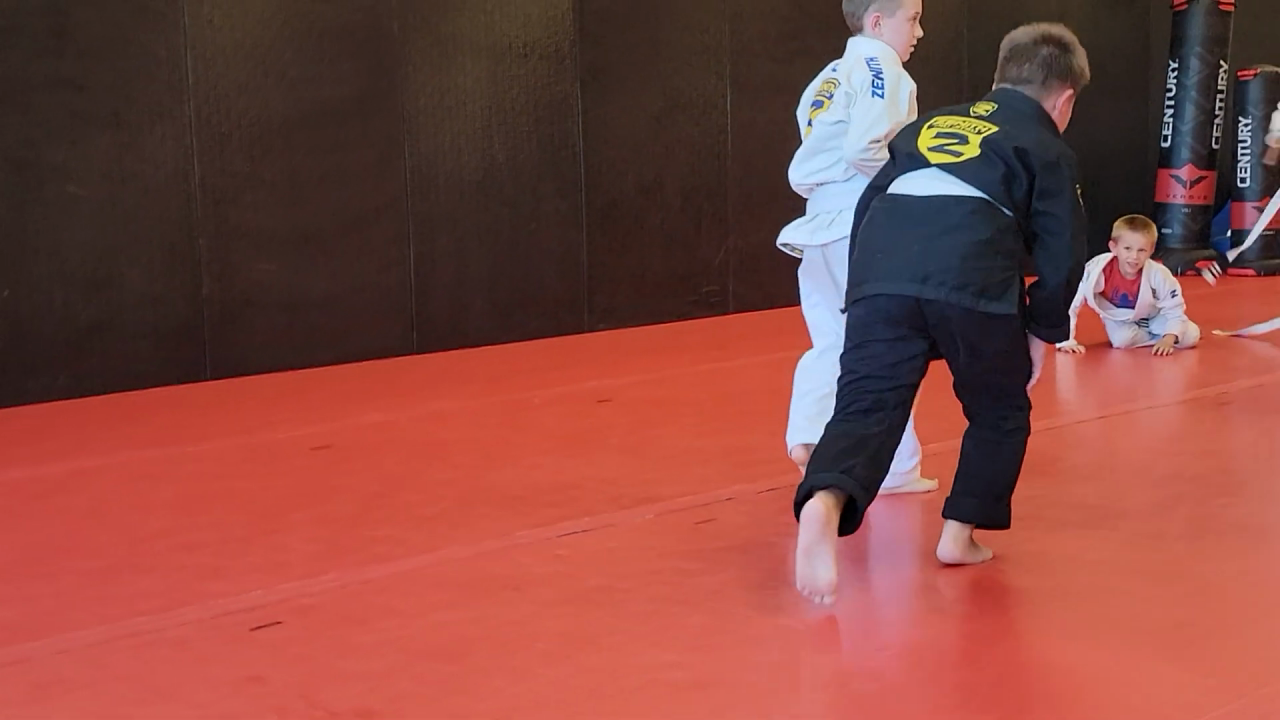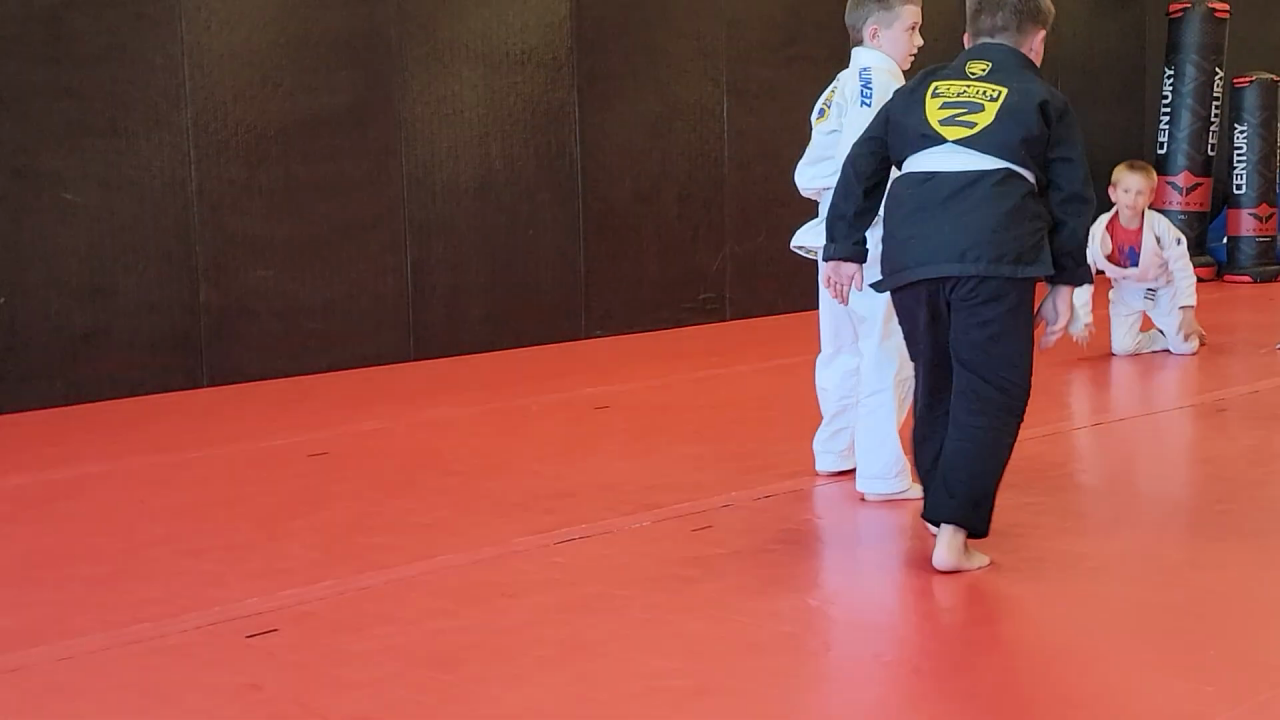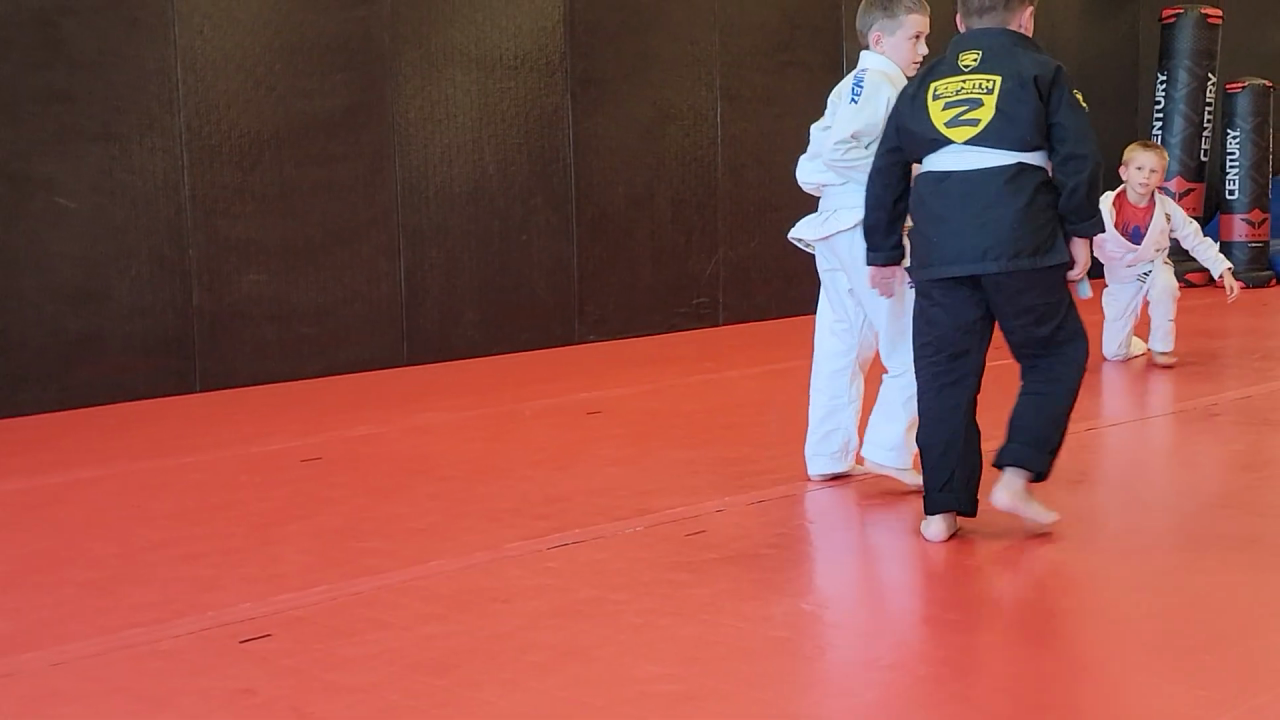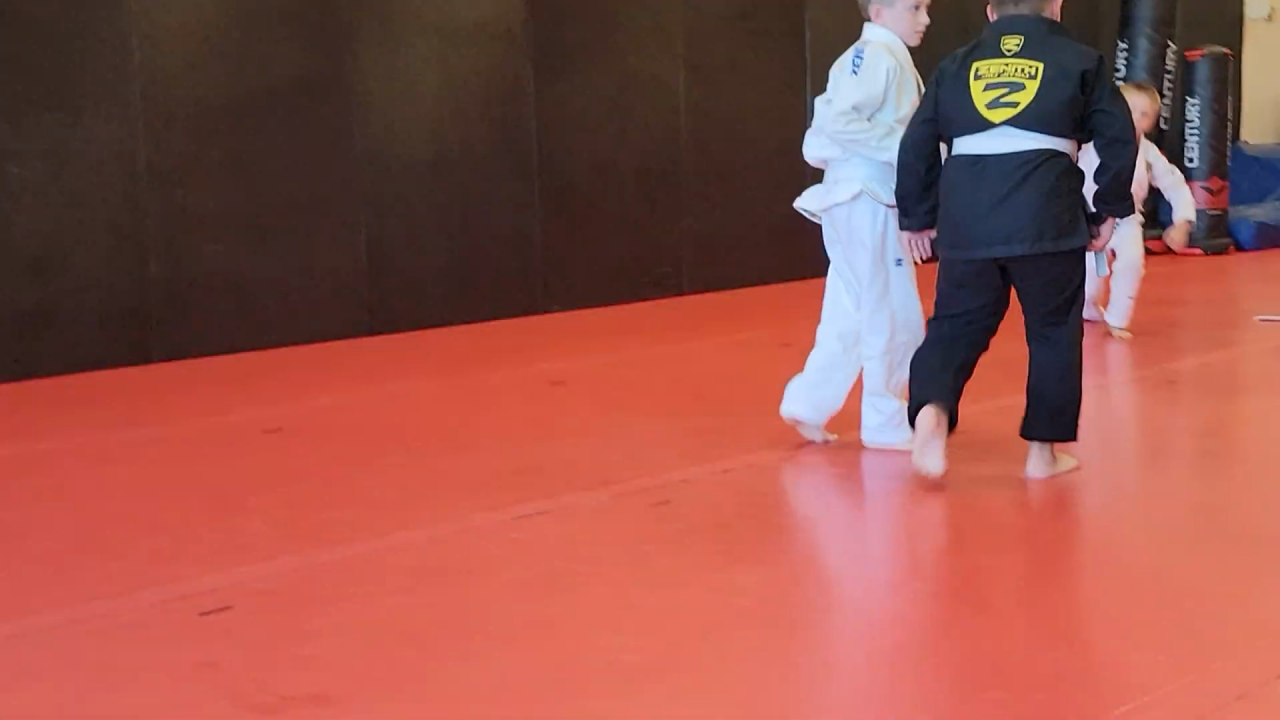
dt=0.3s
person 1, frame 1
left shoulder: (932, 122)
right shoulder: (1048, 150)
left elbow: (869, 201)
right elbow: (1061, 257)
left wrist: (872, 277)
right wrist: (1043, 331)
left hip: (881, 273)
right hip: (970, 279)
left knee: (868, 406)
right knee: (1000, 408)
left ankle: (823, 504)
right ankle: (960, 530)
person 1, frame 2
left shoulder: (919, 87)
right shoulder: (1045, 98)
left elbow: (861, 167)
right elbow: (1071, 195)
left wrist: (844, 248)
right wrist: (1066, 282)
left hip: (913, 250)
right hip: (995, 252)
left knee: (937, 386)
right knee: (992, 393)
left ankle: (946, 514)
right ankle: (953, 533)
person 1, frame 3
left shoulder: (923, 84)
right shoulder: (1042, 72)
left elbow: (885, 173)
right elbow: (1078, 157)
left wrist: (883, 251)
right wrist: (1080, 229)
left hip: (940, 248)
right hip: (1017, 242)
left knee: (945, 376)
right knee: (1056, 357)
left ankle: (941, 509)
right ankle: (1015, 479)
person 1, frame 4
left shoulder: (956, 64)
right shoulder: (1080, 58)
left elbow: (916, 143)
right elbow: (1117, 139)
left wrist: (917, 216)
right wrist: (1110, 208)
left hip: (967, 220)
right hip: (1045, 220)
left knee: (956, 323)
right knee: (1054, 330)
left ankle: (930, 412)
right ankle: (1043, 448)
person 2, frame 1
left shoulder: (829, 77)
right shoulder: (881, 72)
right elbow: (864, 150)
left hip: (822, 228)
left knee: (831, 345)
left ankle: (807, 436)
right ankle: (891, 468)
person 2, frame 2
left shoulder: (845, 83)
right shoulder: (879, 81)
right hip: (871, 232)
left knee: (844, 348)
right knee: (890, 356)
left ankle: (836, 452)
right ankle: (882, 475)
person 2, frame 3
left shoulder: (865, 84)
right shoulder: (877, 84)
left elbow: (824, 157)
right elbow: (837, 150)
left hip: (840, 231)
right hip: (867, 231)
left knee: (841, 347)
right knee: (914, 345)
left ankle: (829, 455)
right ankle: (888, 447)
person 2, frame 4
left shoulder: (887, 56)
right shoulder: (876, 55)
right elbow: (838, 123)
right wrist: (902, 147)
left hip: (861, 202)
right hip: (867, 204)
left knee: (851, 314)
right knee: (897, 318)
left ankle: (807, 404)
right ankle: (885, 424)
person 3, frame 1
left shoulder: (1158, 275)
right shoulder: (1096, 270)
left elbow: (1175, 312)
right elbow: (1069, 303)
left wrist: (1169, 338)
right wrist: (1066, 341)
left hip: (1153, 317)
right hip: (1118, 320)
left knee: (1191, 337)
right knee: (1121, 339)
right ankle: (1158, 337)
person 3, frame 2
left shoulder: (1161, 226)
right shoulder: (1100, 231)
left elbow: (1182, 269)
left wrist: (1188, 311)
right wrist: (1082, 318)
left hip: (1162, 290)
right hip: (1125, 292)
left knee: (1186, 347)
right knee: (1122, 348)
left ankle: (1182, 333)
right ankle: (1169, 338)
person 3, frame 3
left shoulder: (1167, 208)
right shoulder: (1106, 207)
left elbow: (1198, 242)
left wrist: (1224, 270)
left hip: (1154, 270)
right hip: (1121, 281)
left knee: (1165, 289)
right knee: (1114, 353)
left ankle: (1161, 347)
right ankle: (1137, 345)
person 3, frame 4
left shoulder: (1149, 155)
right shoulder: (1093, 147)
left elbow: (1178, 187)
left wrist: (1181, 222)
left hip: (1127, 222)
left knee: (1131, 265)
right knee: (1088, 287)
left ankle: (1117, 321)
right ankle: (1091, 313)
